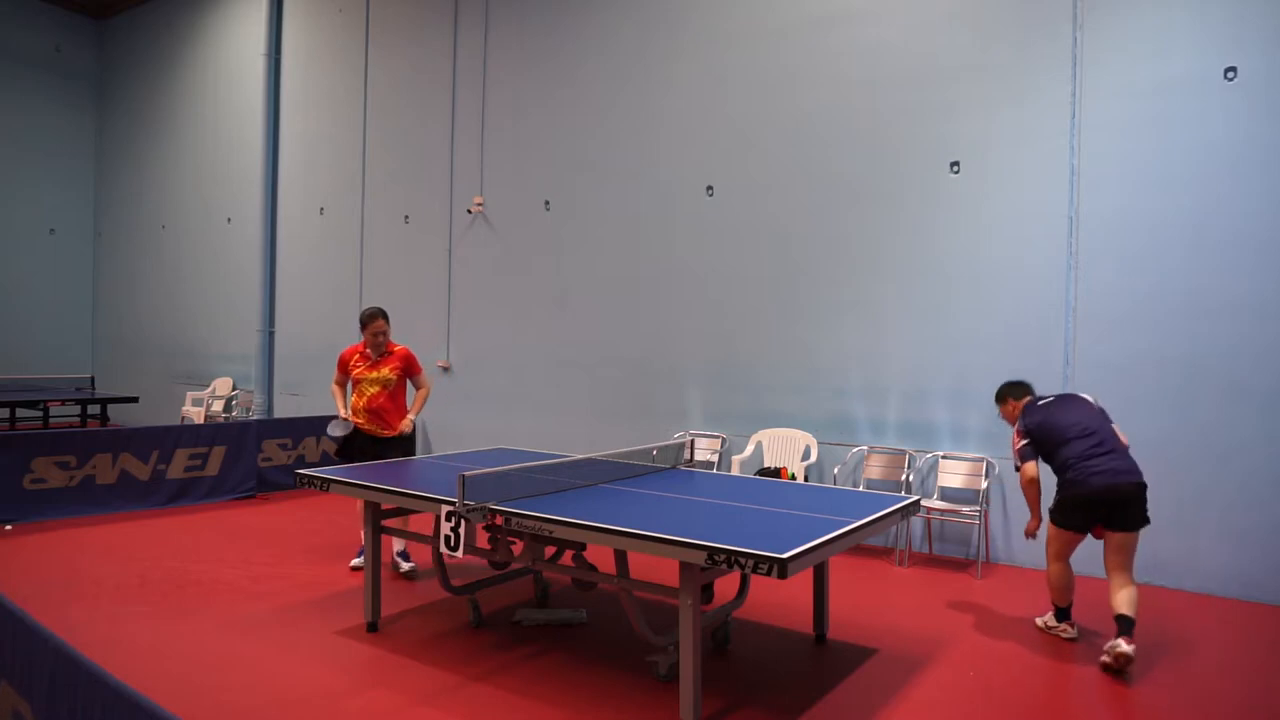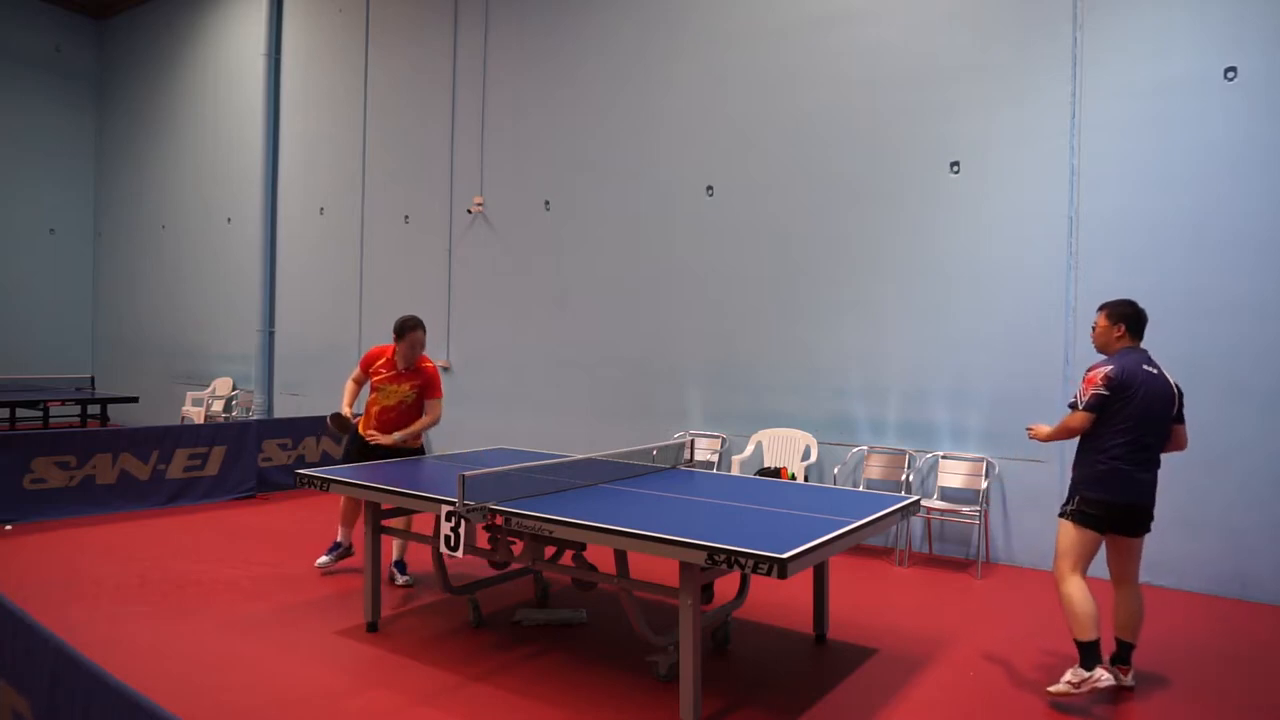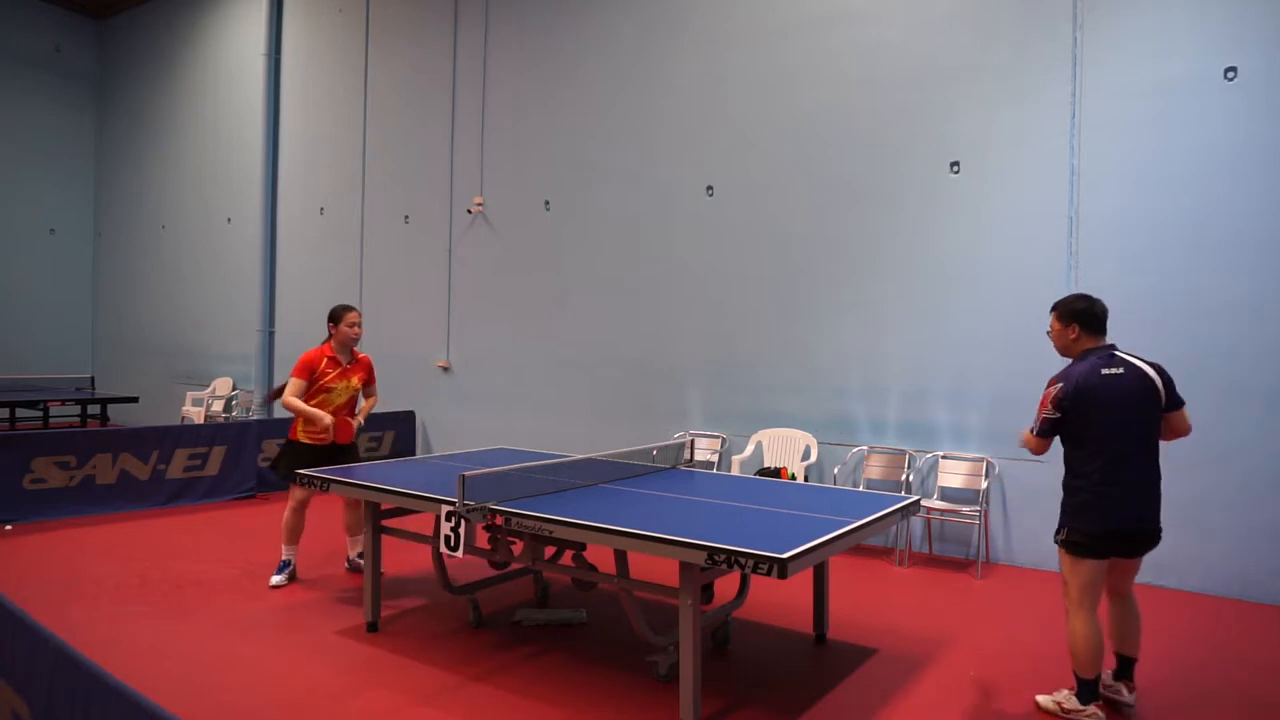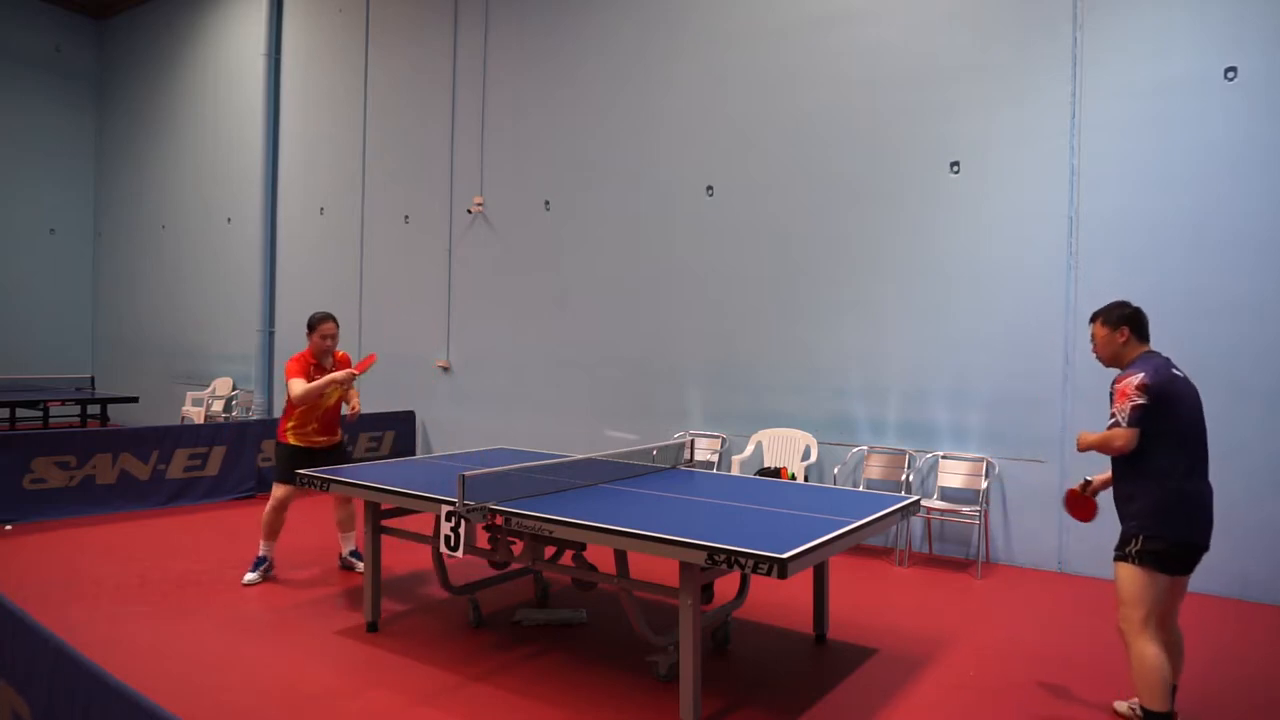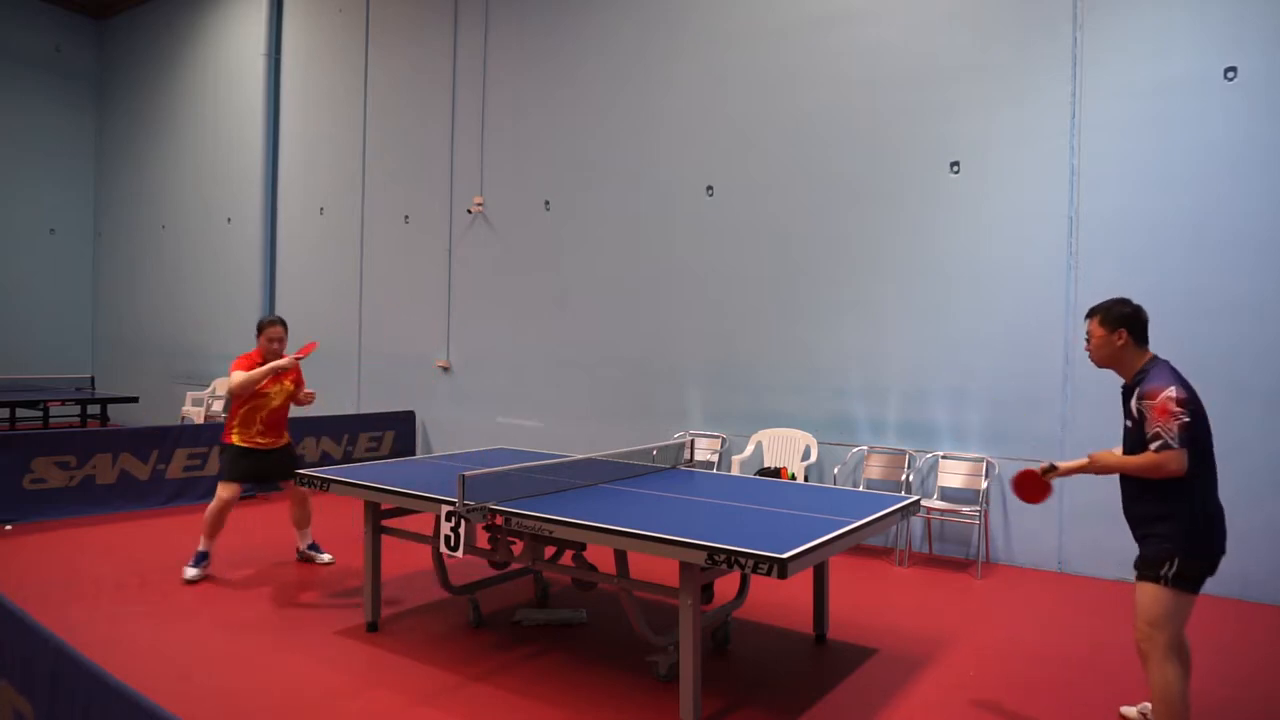
dt=1s
person 1, frame 1
left shoulder: (1024, 425)
right shoulder: (1081, 399)
left elbow: (1030, 475)
right elbow: (1123, 443)
left wrist: (1035, 517)
left hip: (1080, 488)
right hip: (1129, 482)
left knee: (1057, 556)
right knee: (1120, 574)
left ankle: (1063, 621)
right ankle: (1124, 638)
person 1, frame 2
left shoulder: (1106, 371)
right shoulder: (1166, 381)
left elbow: (1078, 423)
right elbow: (1178, 440)
left wrist: (1047, 433)
left hip: (1096, 489)
right hip: (1139, 493)
left knee: (1069, 574)
right knee: (1126, 581)
left ankle: (1090, 668)
right ankle: (1122, 665)
person 1, frame 3
left shoulder: (1065, 385)
right shoulder: (1150, 373)
left elbow: (1037, 445)
right elbow: (1179, 427)
left wrist: (1029, 436)
left hip: (1089, 514)
right hip: (1141, 512)
left knee: (1080, 607)
right knee: (1121, 592)
right ankle: (1123, 680)
person 1, frame 4
left shoulder: (1134, 379)
right shoulder: (1175, 378)
left elbow: (1121, 442)
left wrist: (1088, 441)
right wrist: (1106, 479)
left hip: (1155, 521)
right hip: (1191, 520)
left knee: (1136, 628)
right knee: (1161, 621)
person 1, frame 5
left shoulder: (1160, 390)
right shoulder: (1150, 380)
left elbow: (1172, 463)
right elbow: (1143, 454)
left wrist: (1109, 462)
right wrist: (1088, 464)
left hip: (1181, 537)
right hip: (1178, 531)
left knee: (1152, 644)
right knee: (1165, 630)
person 2, frame 1
left shoulder: (403, 355)
right shoulder: (349, 356)
left elbow: (423, 387)
right elbow: (338, 384)
left wrist: (411, 416)
right wrist: (342, 408)
left hip: (396, 435)
right hip: (361, 433)
left ankle: (399, 552)
right ankle: (366, 548)
person 2, frame 2
left shoulder: (429, 372)
right shoulder: (375, 356)
left elbow: (433, 416)
right elbow: (354, 381)
left wrist: (395, 438)
right wrist: (346, 406)
left hip: (405, 446)
right hip: (366, 437)
left ankle: (397, 564)
right ankle: (343, 544)
person 2, frame 3
left shoulder: (364, 363)
right shoulder: (311, 359)
left elbow: (371, 396)
right elbow: (288, 400)
left wrist: (359, 418)
right wrist: (317, 414)
left hip: (343, 442)
right hip: (306, 442)
left knee: (354, 498)
right knee: (298, 500)
left ankle: (355, 557)
right ankle: (287, 563)
person 2, frame 4
left shoulder: (344, 360)
right shoulder: (297, 364)
right elbow: (298, 396)
left wrist: (353, 399)
right wrist: (332, 378)
left hip: (331, 442)
right hip: (295, 442)
left knee: (344, 495)
right knee: (279, 499)
left ankle: (348, 554)
right ankle: (263, 560)
person 2, frame 5
left shoulder: (291, 366)
right shoulder: (244, 362)
left elbow: (296, 399)
right elbow: (236, 386)
left wrist: (306, 397)
right wrist: (274, 366)
left hip: (277, 444)
right hip: (240, 443)
left knee: (299, 493)
right knee: (224, 499)
left ankle: (306, 547)
right ankle: (202, 555)
